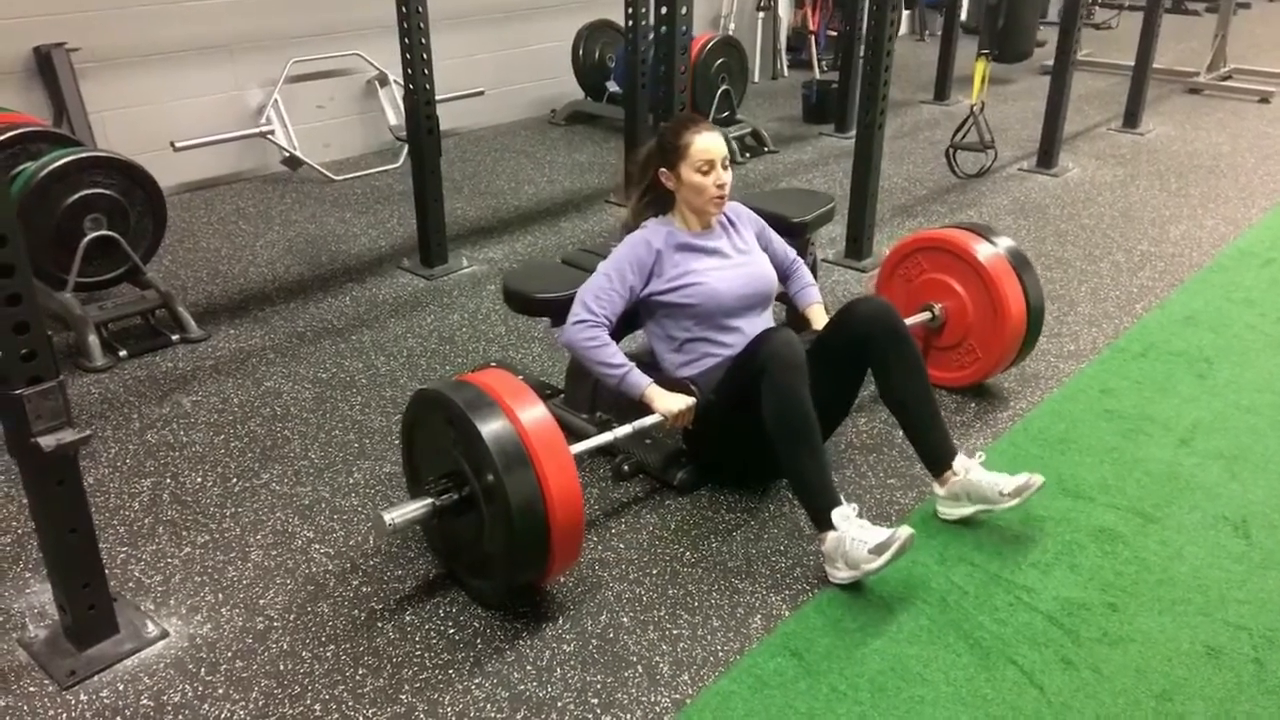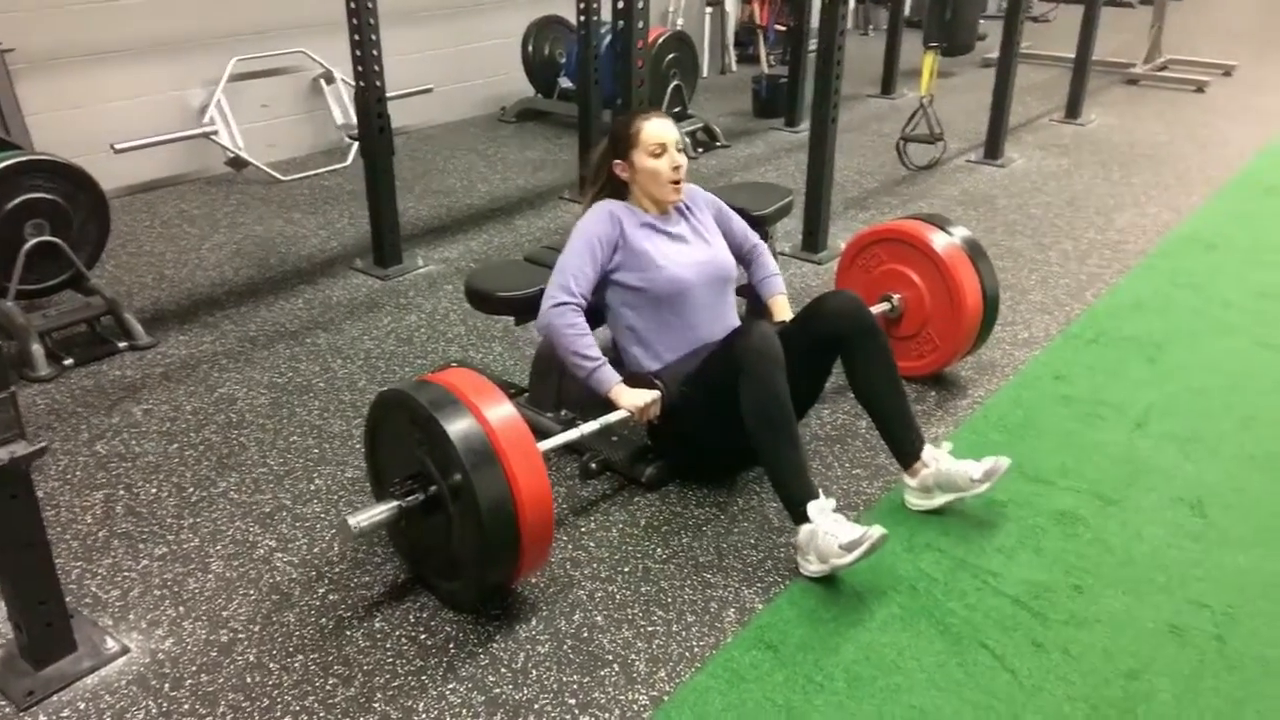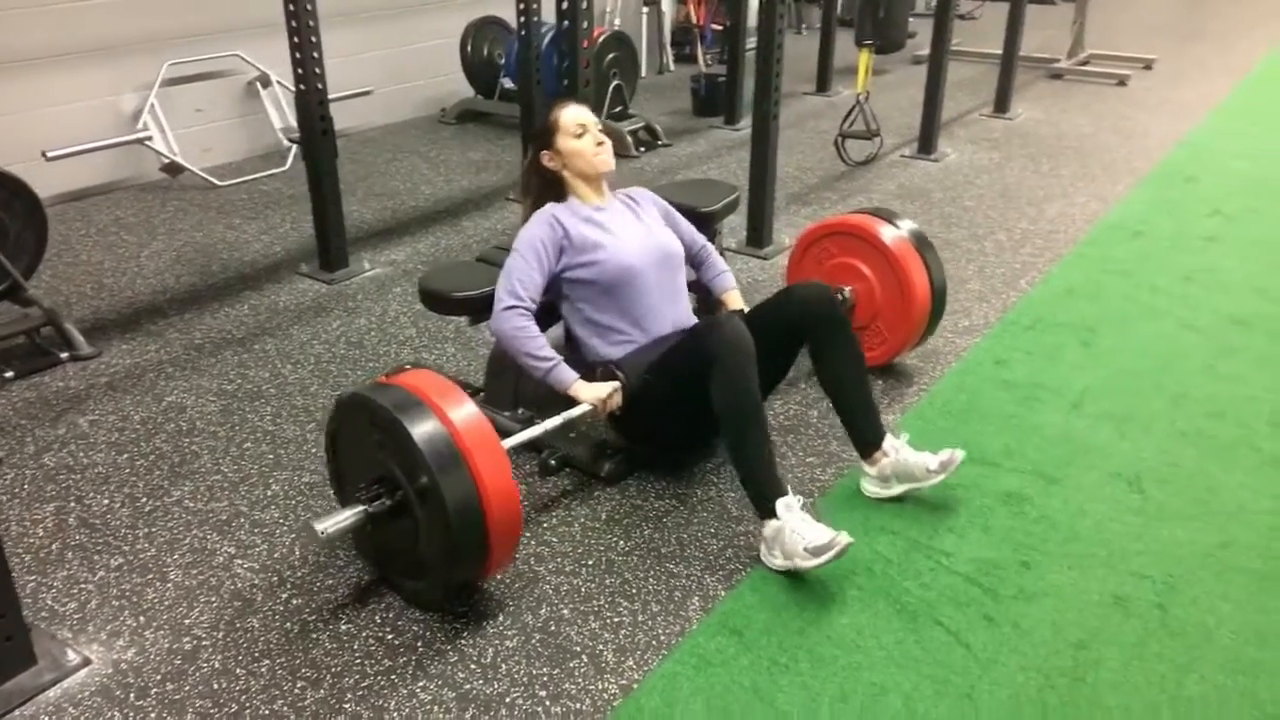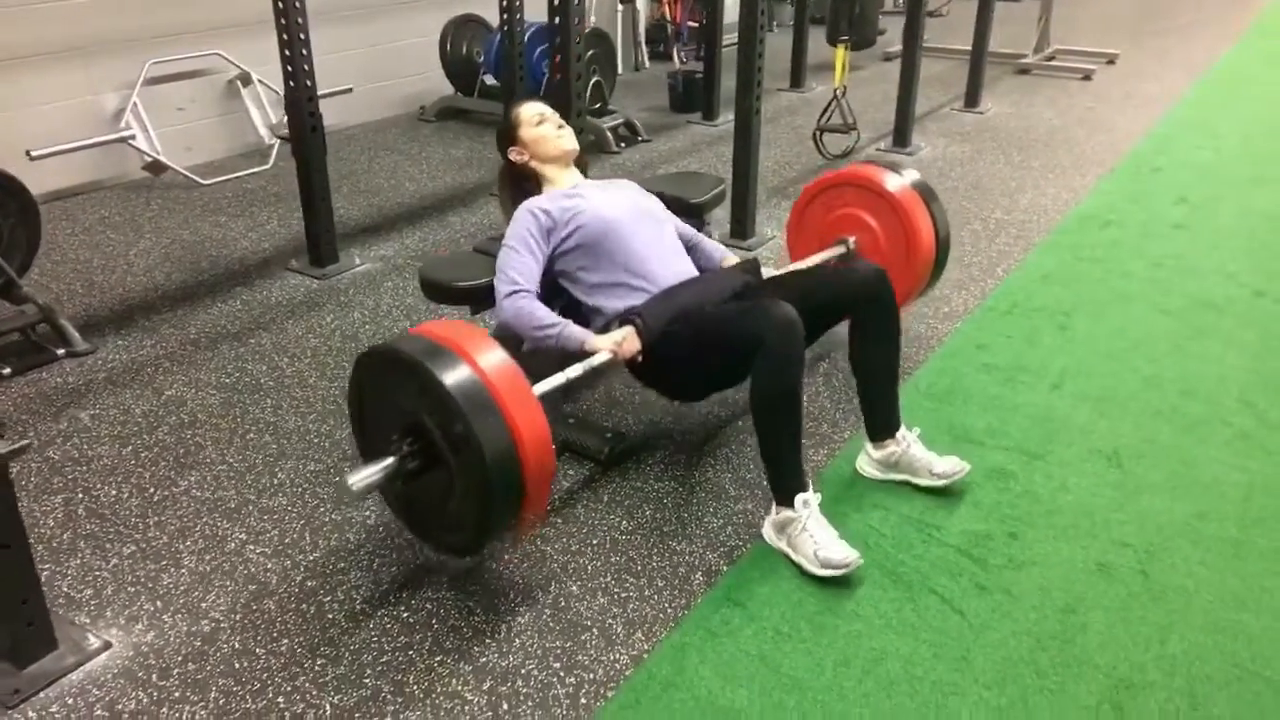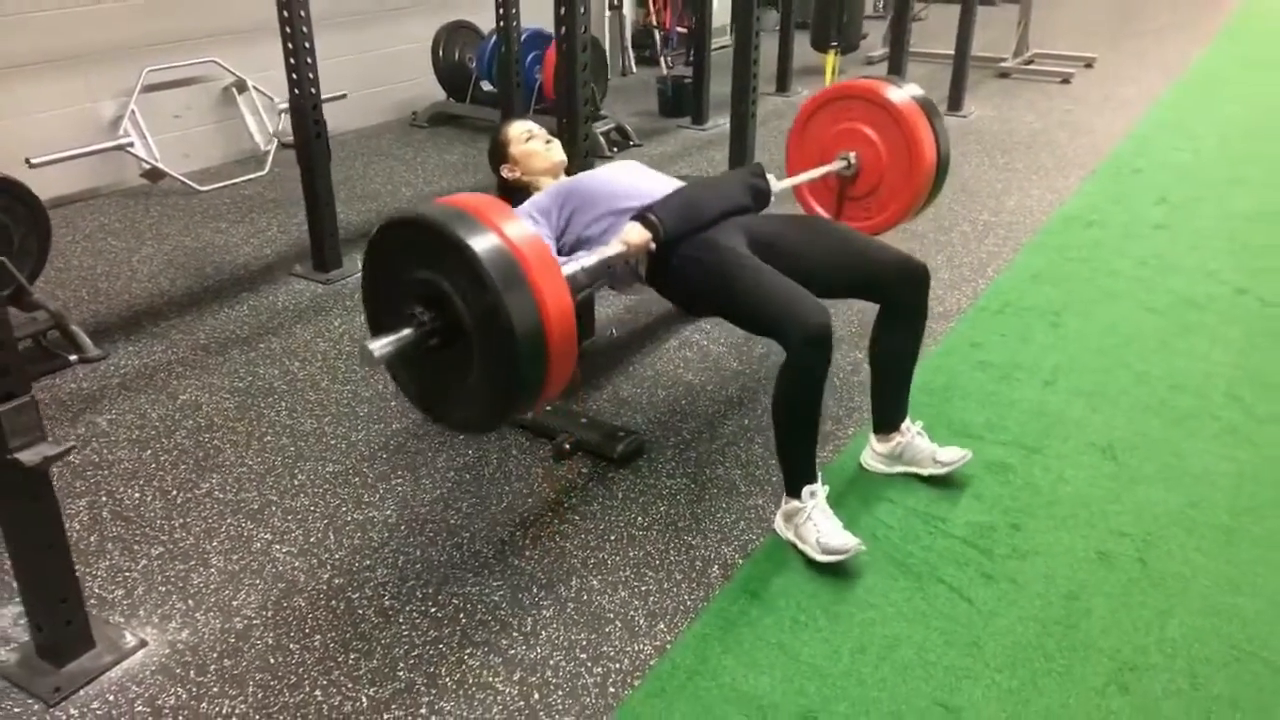
dt=0.5s
person 1, frame 1
left shoulder: (738, 219)
right shoulder: (648, 246)
left elbow: (792, 266)
right elbow: (580, 328)
left wrist: (823, 327)
right wrist: (654, 394)
left hip: (784, 398)
right hip: (718, 419)
left knee: (871, 315)
right knee: (777, 344)
left ankle: (953, 478)
right ankle: (837, 534)
person 1, frame 2
left shoulder: (696, 202)
right shoulder: (608, 220)
left elbow: (755, 252)
right elbow: (557, 312)
left wrist: (786, 321)
right wrist: (617, 389)
left hip: (748, 389)
right hip: (680, 409)
left knee: (841, 308)
right knee: (754, 338)
left ankle: (922, 468)
right ankle: (813, 527)
person 1, frame 3
left shoulder: (641, 201)
right shoulder: (552, 224)
left elbow: (702, 253)
right elbow: (508, 316)
left wrist: (738, 309)
right wrist: (576, 385)
left hip: (703, 371)
right hip: (643, 393)
left knee: (813, 298)
right knee: (725, 336)
left ankle: (881, 460)
right ankle: (779, 523)
person 1, frame 4
left shoulder: (620, 188)
right shoulder: (536, 214)
left elbow: (686, 235)
right elbow: (513, 302)
left wrist: (734, 264)
right wrist: (593, 339)
left hip: (711, 302)
right hip: (657, 340)
left knee: (867, 280)
right knee: (779, 323)
left ankle: (887, 447)
right ankle: (790, 513)
person 1, frame 5
left shoulder: (618, 169)
right shoulder: (536, 211)
left wrist: (754, 181)
right wrist: (614, 244)
left hip: (742, 221)
right hip: (687, 249)
left knee: (906, 276)
right knee: (809, 328)
left ankle: (892, 440)
right ankle: (800, 504)
